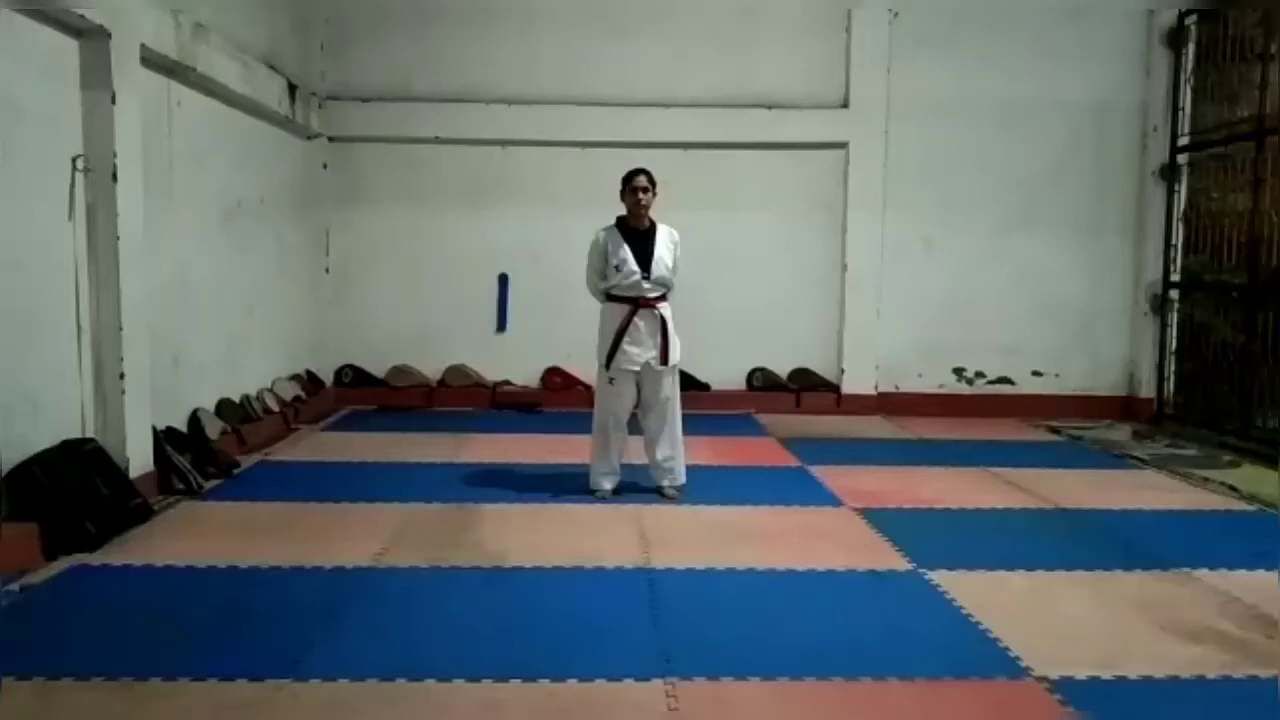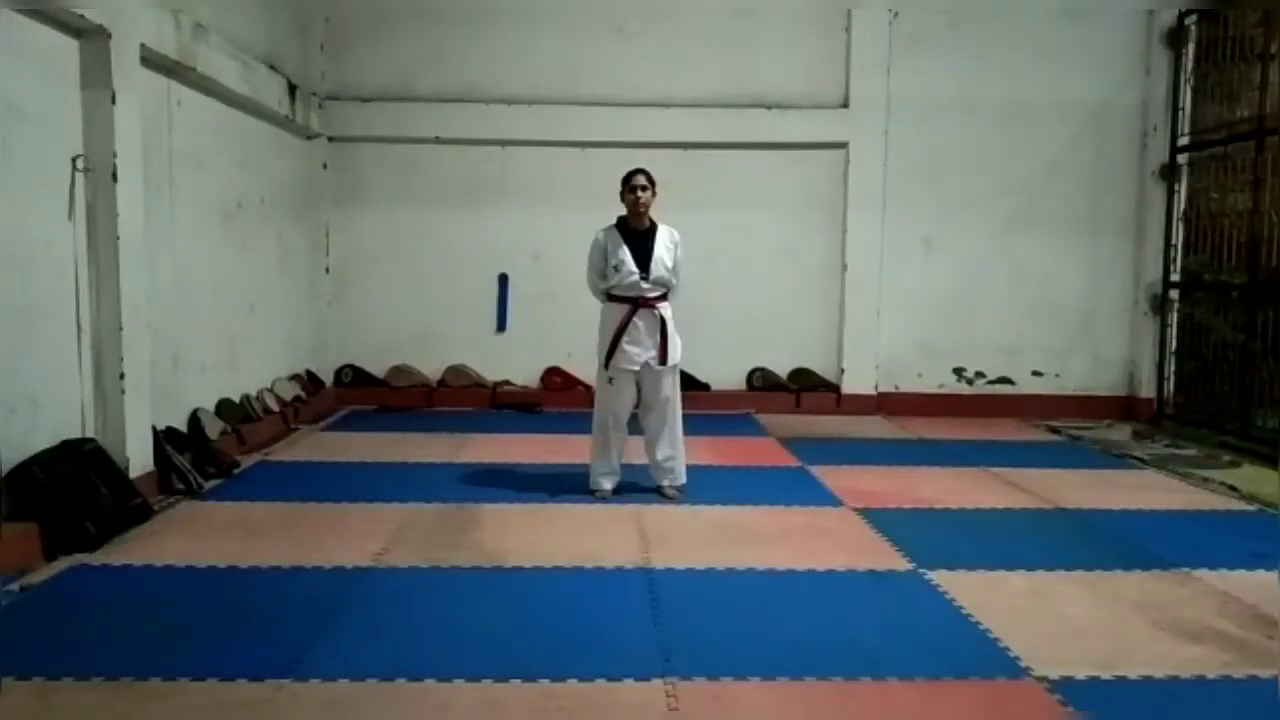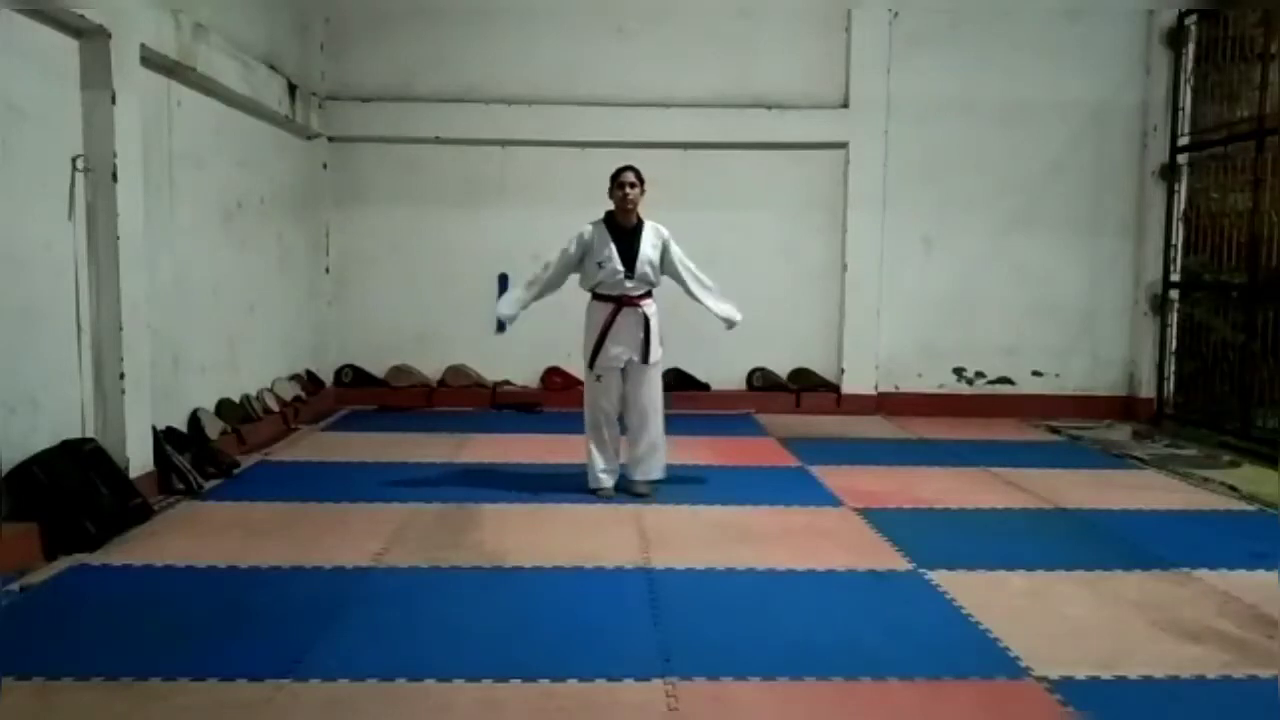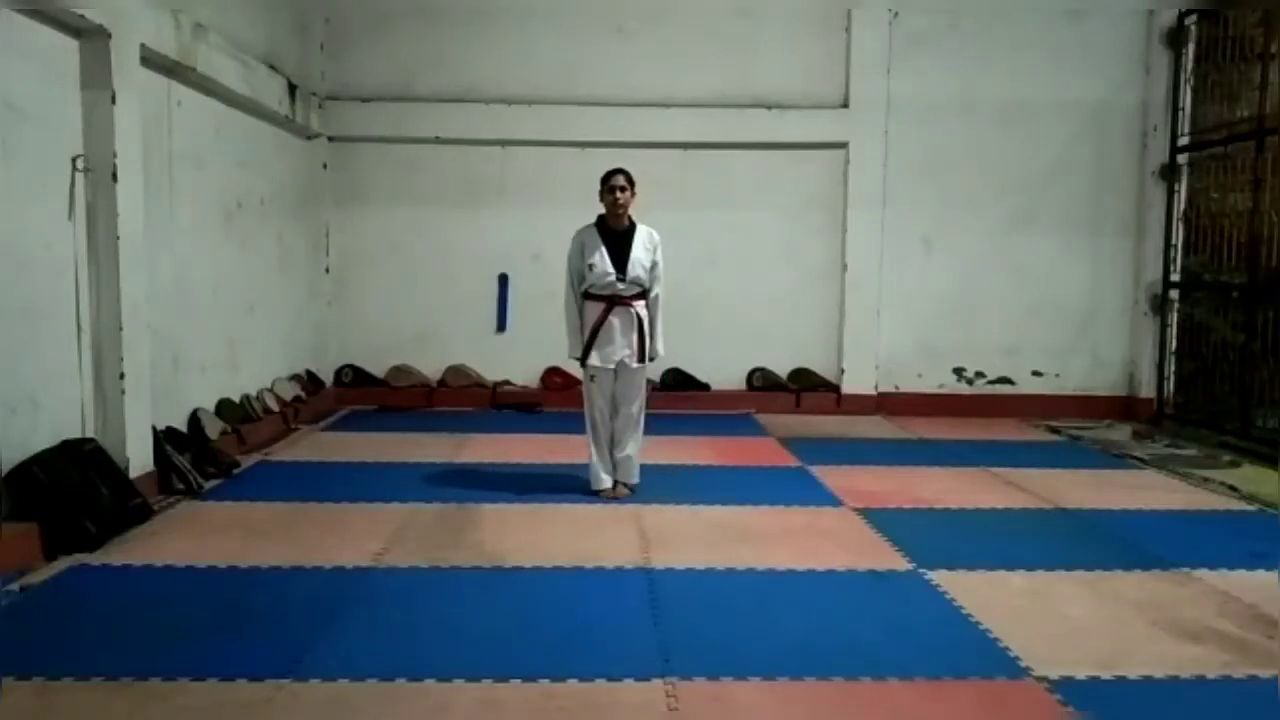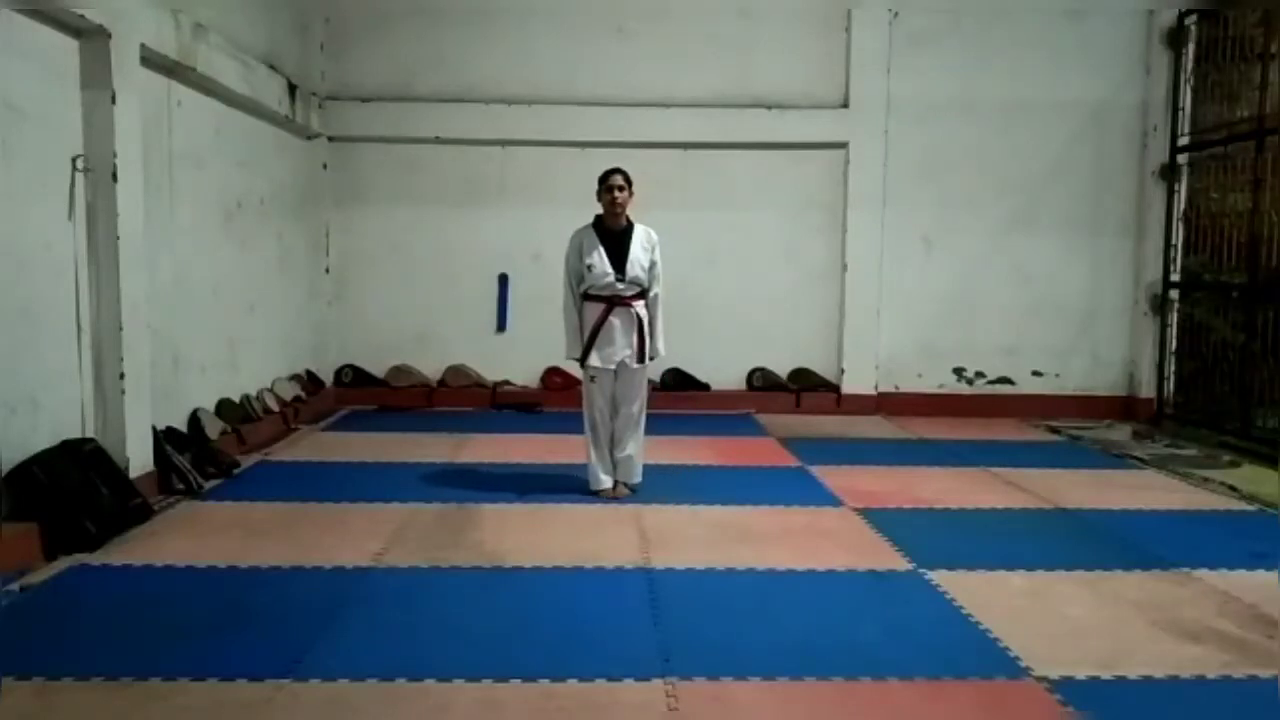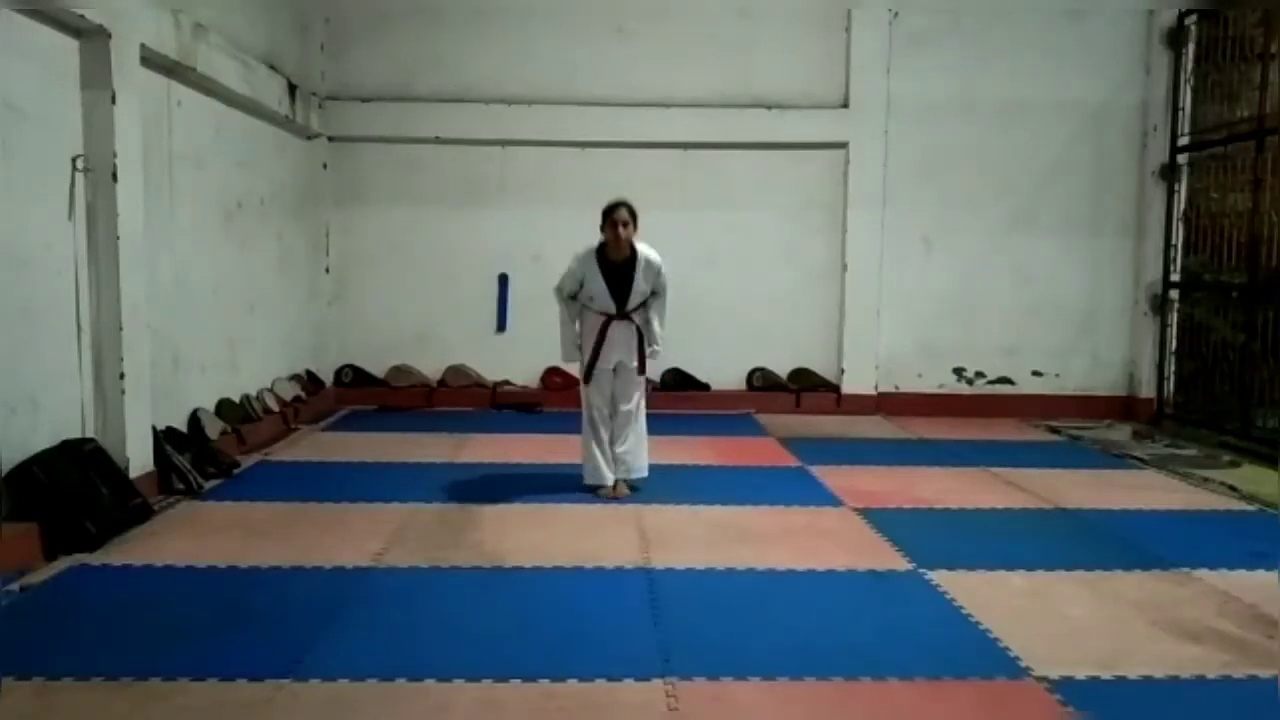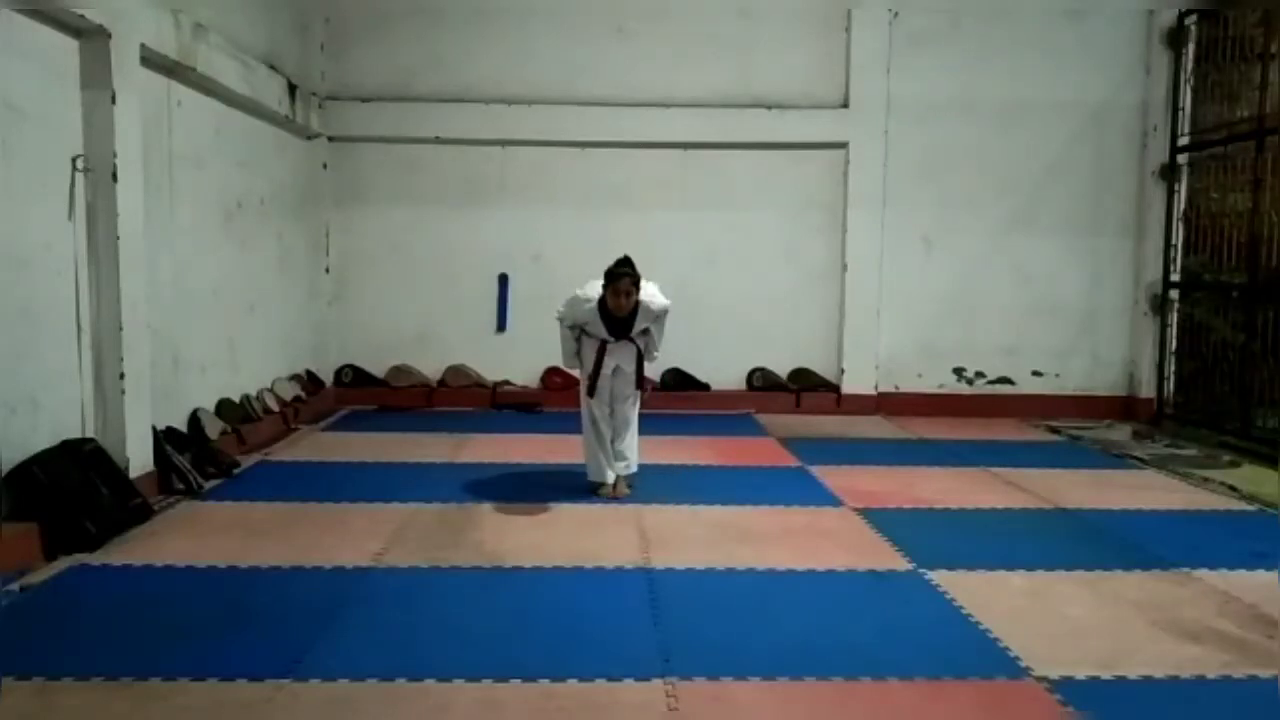
dt=0.5s
person 1, frame 1
left shoulder: (670, 237)
right shoulder: (605, 238)
right elbow: (595, 283)
left wrist: (649, 306)
right wrist: (625, 306)
left hip: (658, 327)
right hip: (620, 326)
left knee: (662, 408)
right knee: (612, 409)
left ankle: (668, 476)
right ankle: (605, 478)
person 1, frame 2
left shoulder: (670, 238)
right shoulder: (605, 238)
right elbow: (596, 283)
left wrist: (651, 308)
right wrist: (627, 306)
left hip: (659, 326)
right hip: (619, 326)
left knee: (663, 407)
right knee: (612, 408)
left ankle: (669, 477)
right ankle: (604, 478)
person 1, frame 3
left shoulder: (658, 235)
right shoulder: (591, 234)
left elbow: (687, 274)
right elbow: (555, 271)
left wrist: (724, 309)
right wrist: (514, 303)
left hip: (643, 323)
right hip: (605, 323)
left knee: (645, 406)
right knee: (602, 407)
left ankle: (642, 473)
right ankle: (604, 476)
person 1, frame 4
left shoulder: (649, 239)
right shoulder: (584, 238)
left elbow: (655, 292)
right elbow: (573, 292)
left wrist: (655, 341)
right wrist: (576, 343)
left hip: (634, 326)
right hip: (597, 327)
left knee: (630, 408)
right knee: (599, 408)
left ankle: (624, 475)
right ankle: (603, 477)
person 1, frame 5
left shoulder: (647, 237)
right shoulder: (582, 238)
left elbow: (654, 291)
right elbow: (572, 292)
left wrist: (655, 341)
right wrist: (575, 343)
left hip: (634, 327)
right hip: (597, 328)
left knee: (630, 408)
right knee: (598, 408)
left ankle: (625, 476)
right ankle: (603, 478)
person 1, frame 6
left shoulder: (650, 261)
right shoulder: (585, 262)
left elbow: (658, 295)
right elbow: (564, 295)
left wrist: (653, 337)
right wrist: (571, 343)
left hip: (632, 334)
right hip: (596, 335)
left knee: (630, 405)
right knee: (597, 406)
left ankle: (625, 474)
right ankle: (603, 476)
person 1, frame 7
left shoulder: (652, 303)
right shoulder: (585, 303)
right elbow: (565, 320)
left wrist: (650, 347)
right wrist: (573, 356)
left hip: (630, 348)
right hip: (595, 348)
left knee: (626, 408)
right knee: (597, 408)
left ankle: (621, 474)
right ankle: (605, 476)
